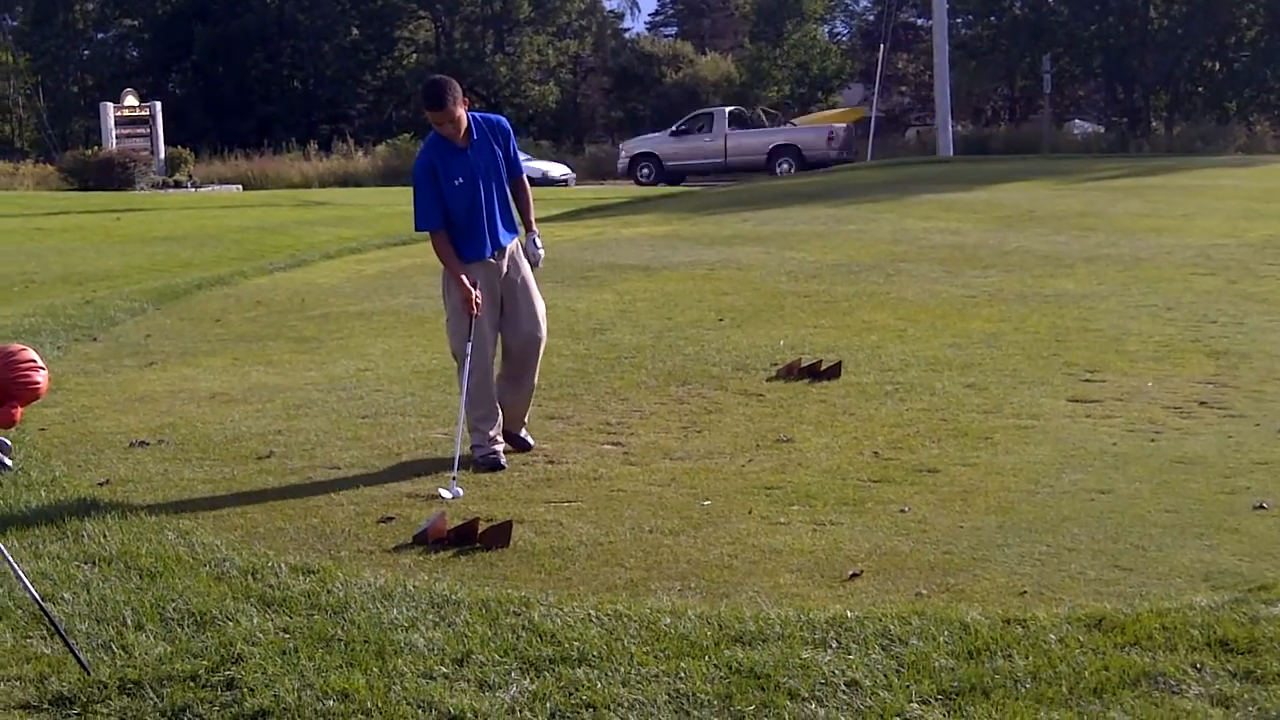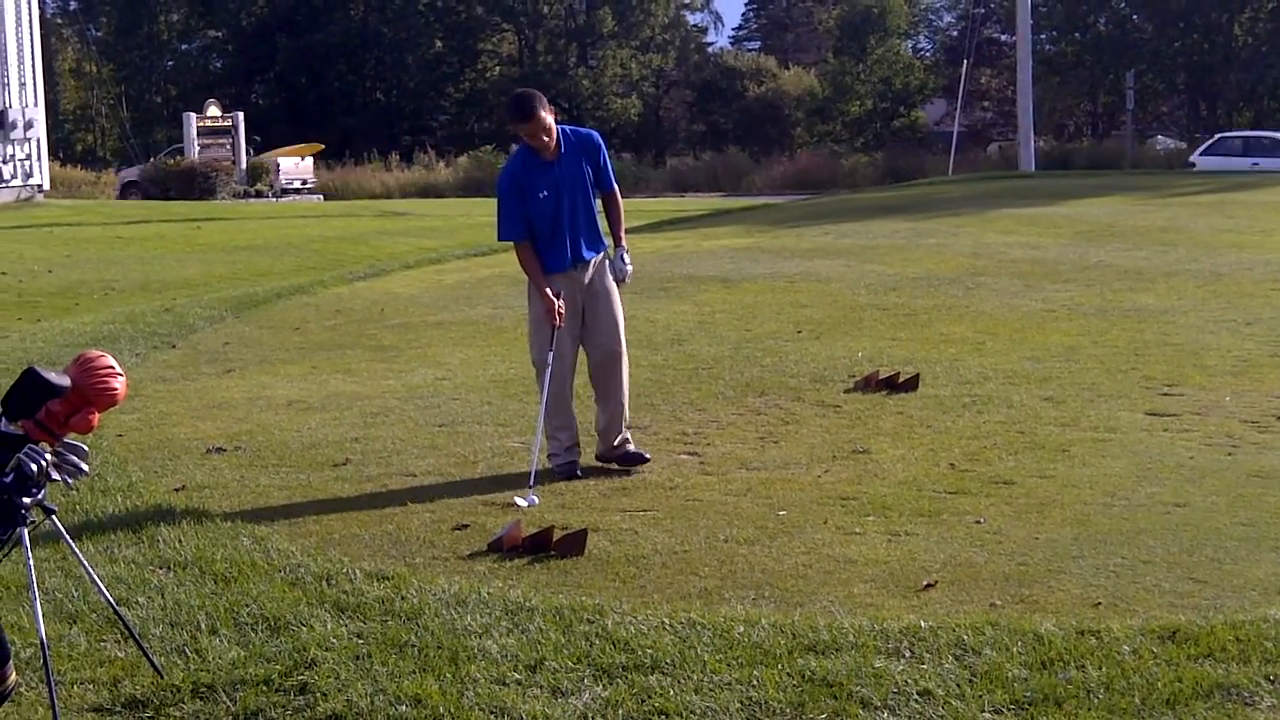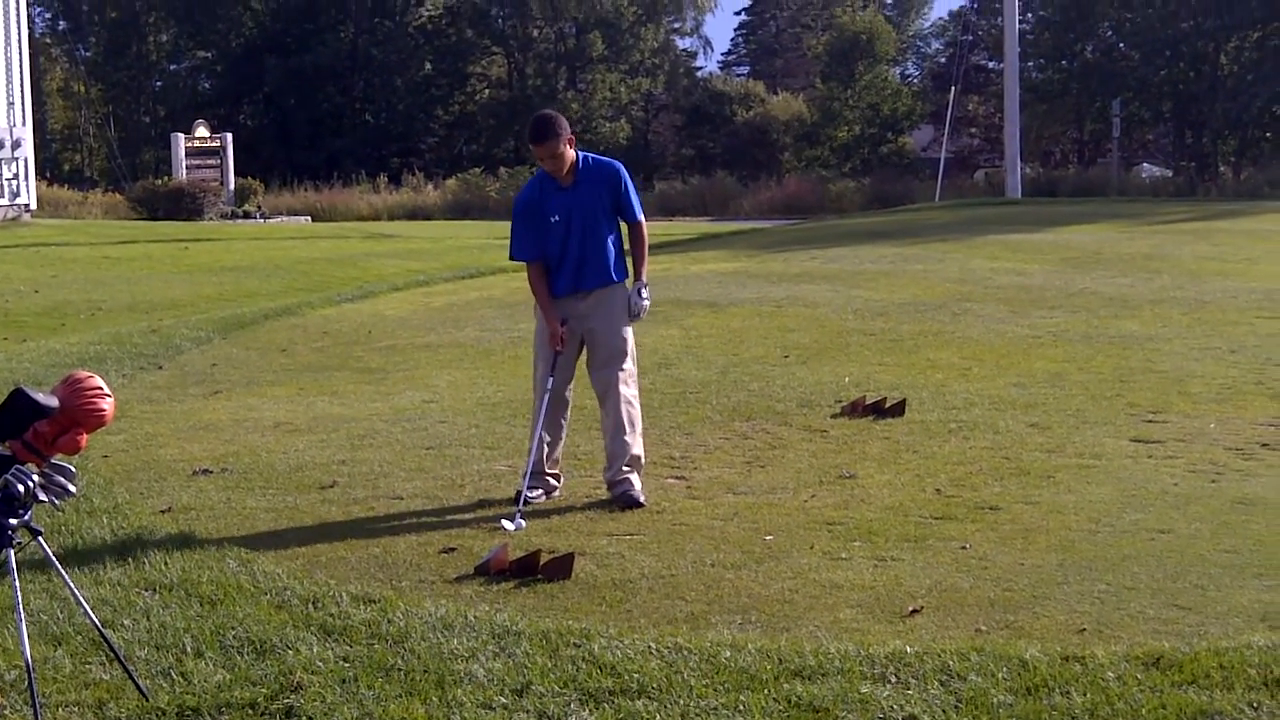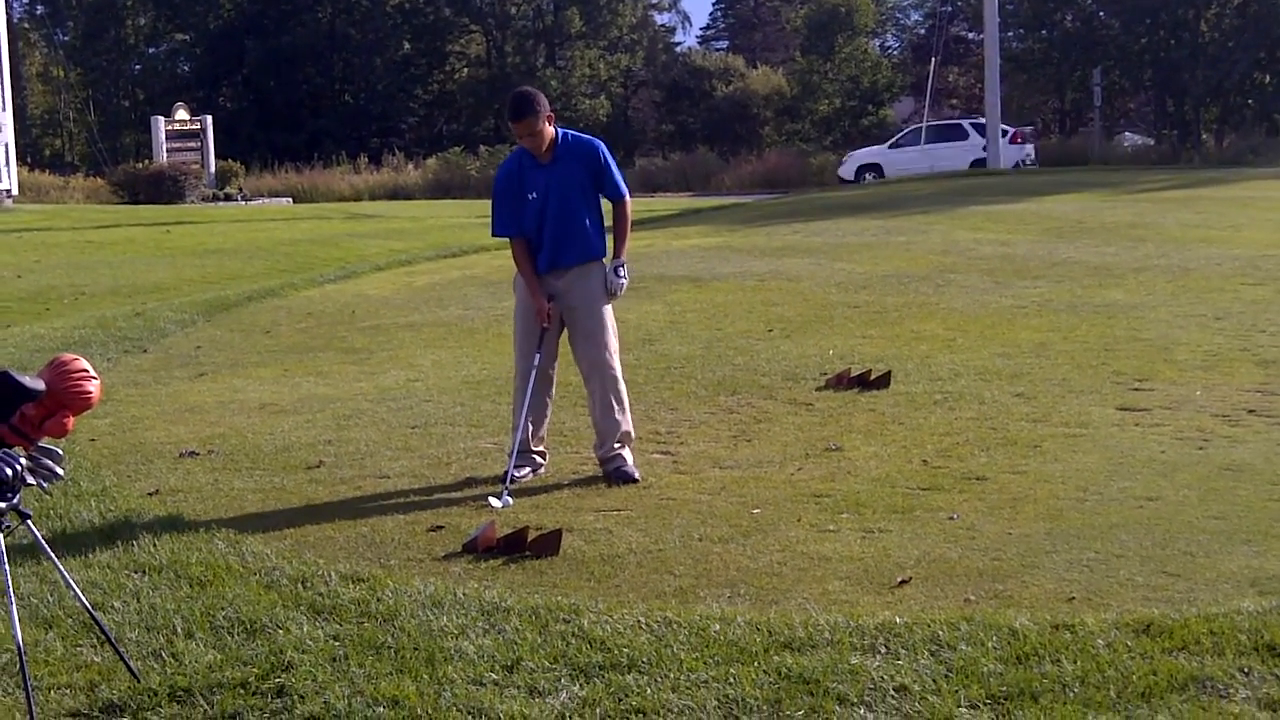
dt=1s
person 1, frame 1
left shoulder: (498, 129)
right shoulder: (427, 162)
left elbow: (518, 181)
right elbow: (436, 230)
left wrist: (531, 232)
right wrist: (460, 280)
left hip: (509, 249)
right hip: (468, 265)
left knee: (531, 333)
right knee: (476, 354)
left ankle: (512, 421)
right ankle: (486, 440)
person 1, frame 2
left shoulder: (588, 143)
right shoulder: (513, 175)
left elbow: (610, 194)
right elbow: (521, 241)
left wrist: (621, 248)
right wrist: (544, 292)
left hip: (596, 263)
right hip: (551, 277)
left knee: (611, 351)
right knee: (555, 367)
left ankle: (613, 441)
right ankle: (563, 451)
person 1, frame 3
left shoulder: (610, 174)
right shoulder: (530, 197)
left elbow: (636, 224)
right elbow: (534, 264)
left wrist: (640, 282)
right wrist: (549, 316)
left hip: (608, 295)
right hip: (557, 302)
left knee: (618, 387)
right knee: (550, 390)
left ankle: (624, 476)
right ankle: (543, 475)
person 1, frame 4
left shoulder: (590, 151)
right shoulder: (509, 173)
left elbow: (621, 202)
right elbow: (516, 239)
left wrist: (619, 262)
right wrist: (536, 292)
left hip: (586, 273)
right hip: (535, 279)
left knee: (602, 363)
right knee: (531, 370)
left ankle: (615, 452)
right ankle: (528, 453)
